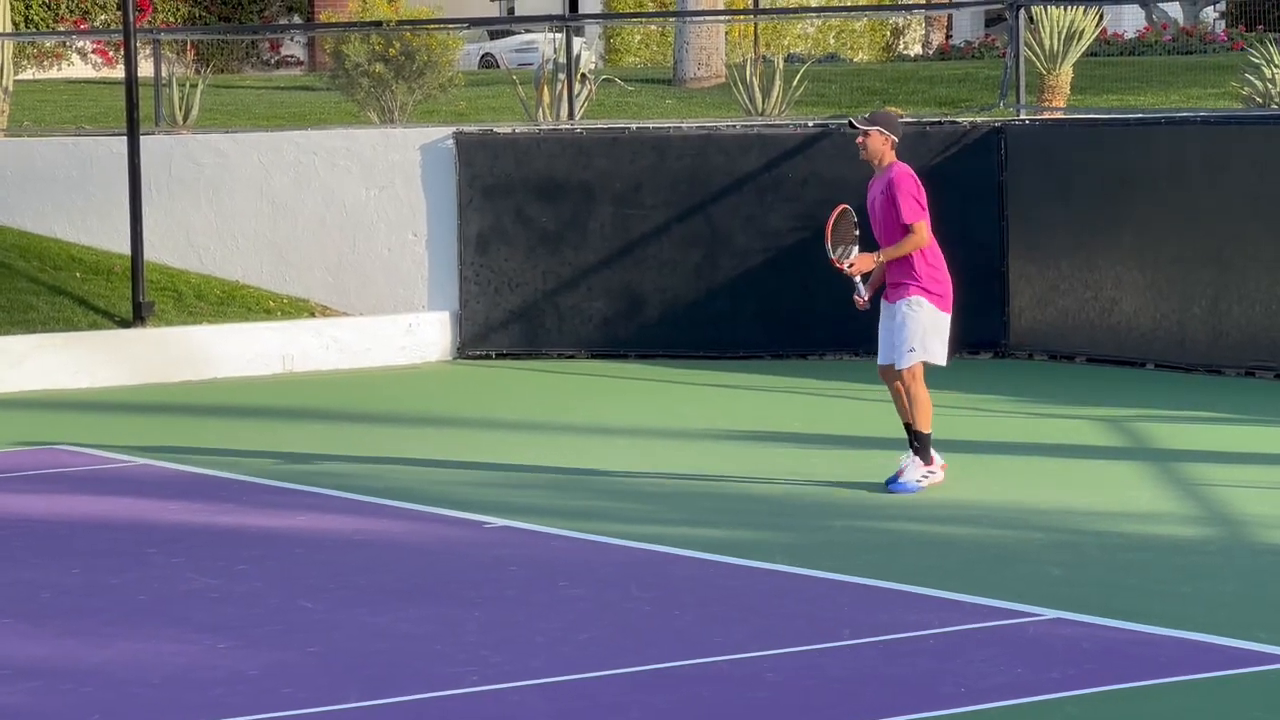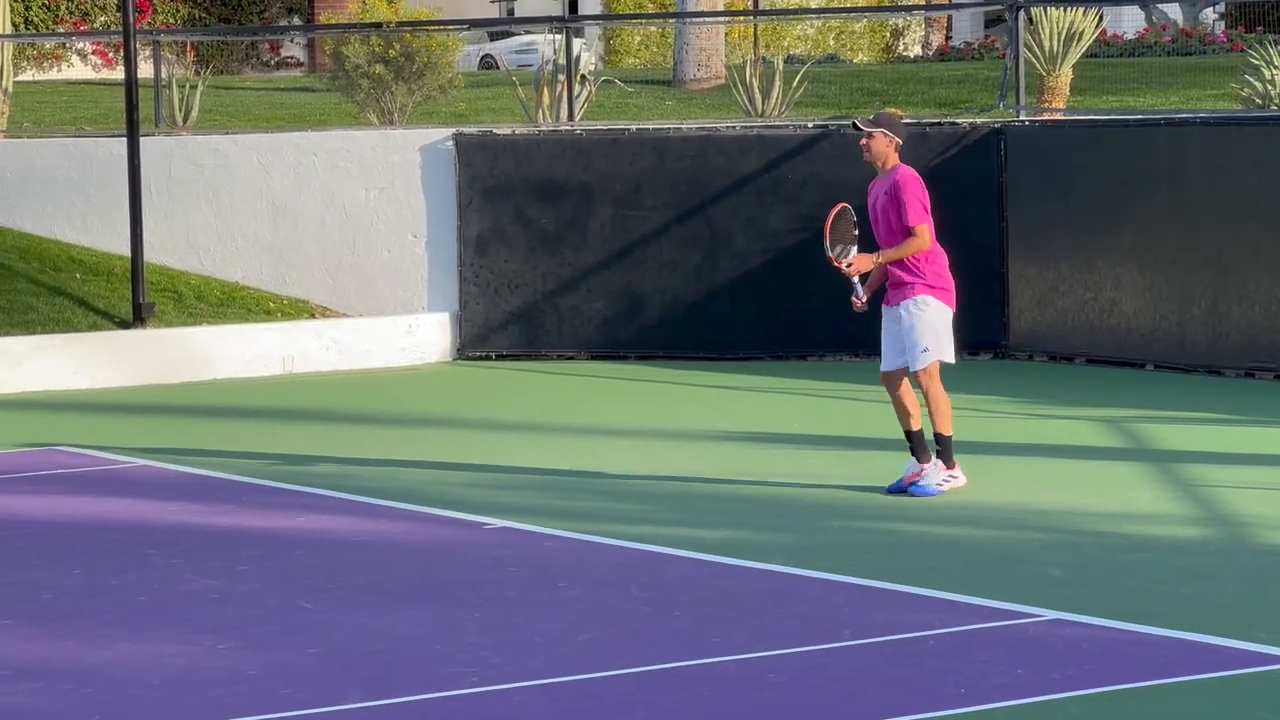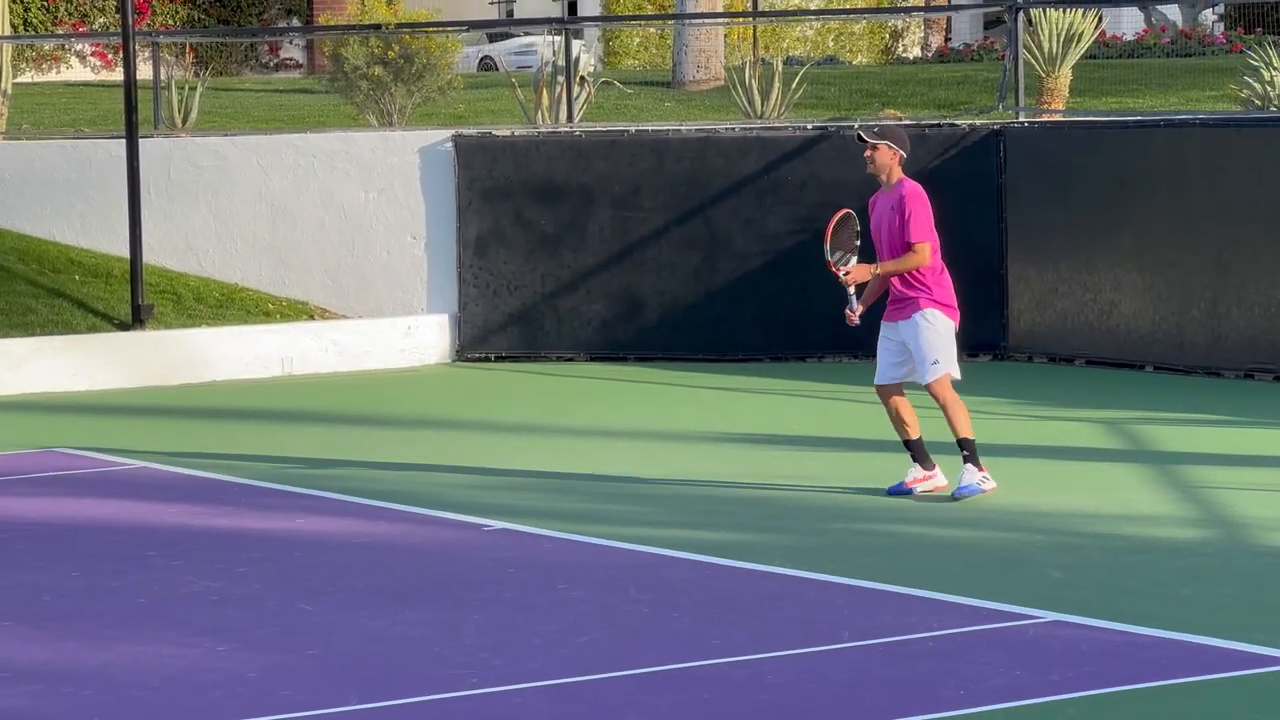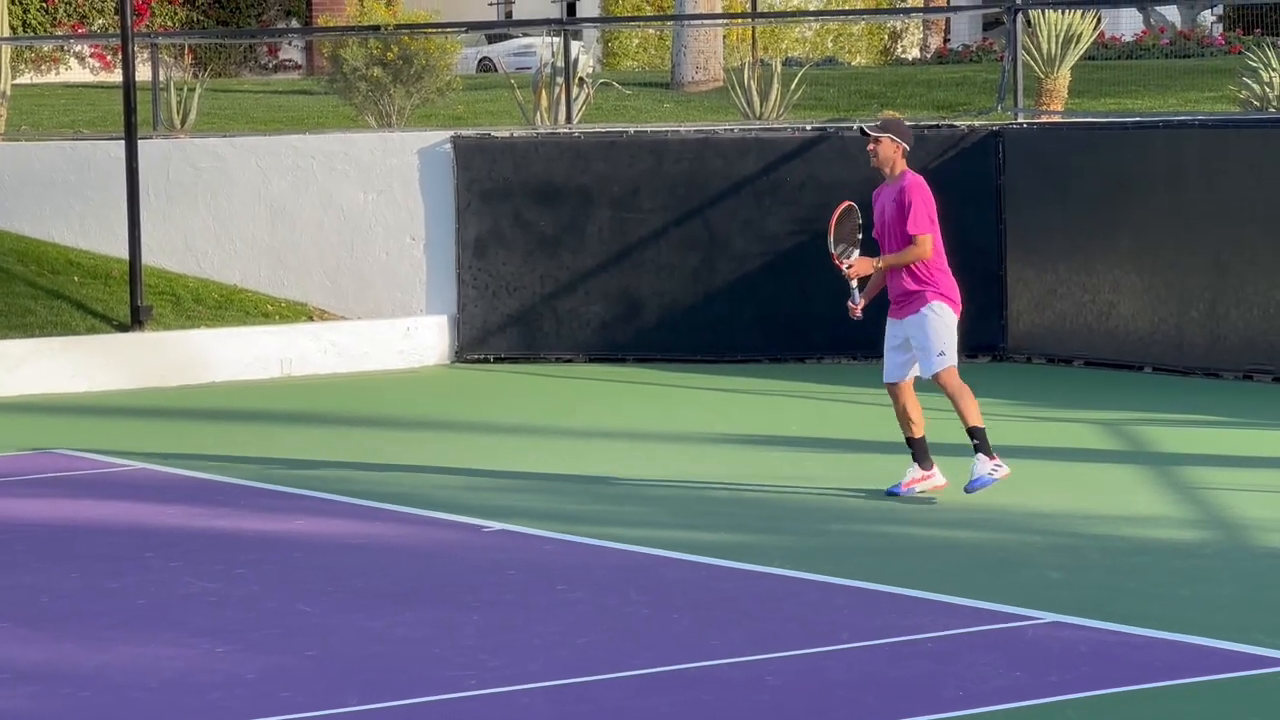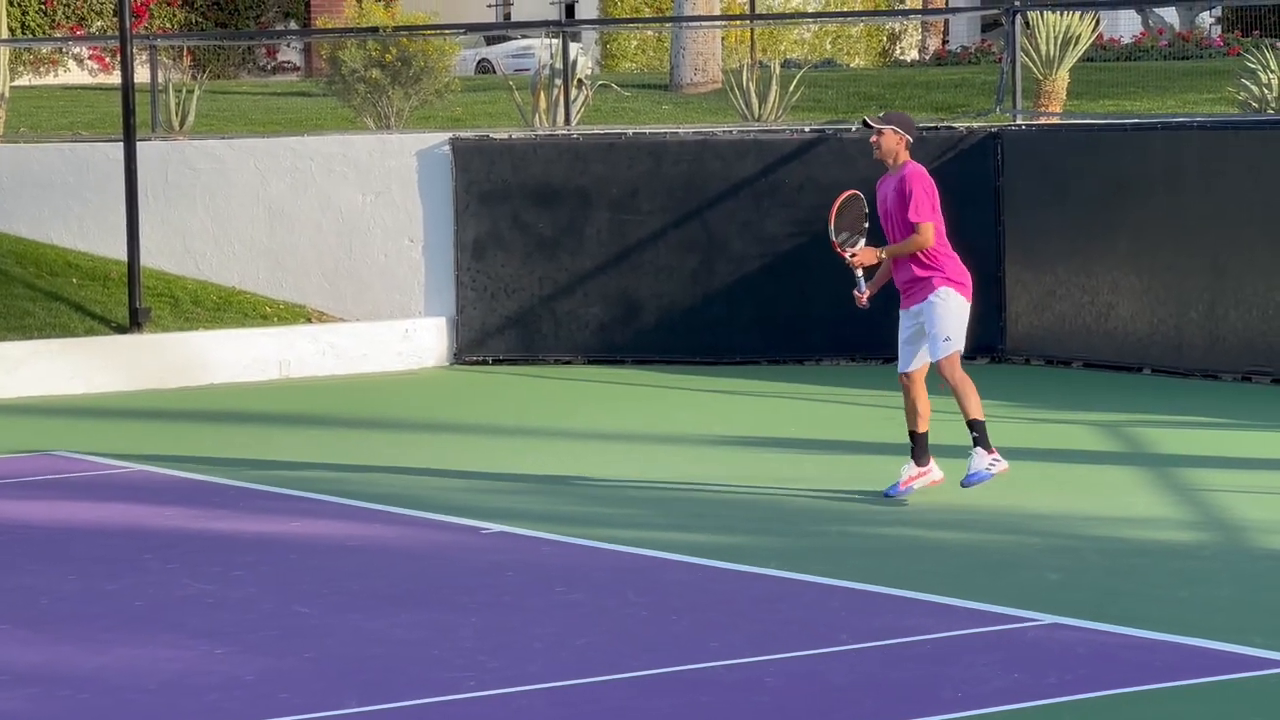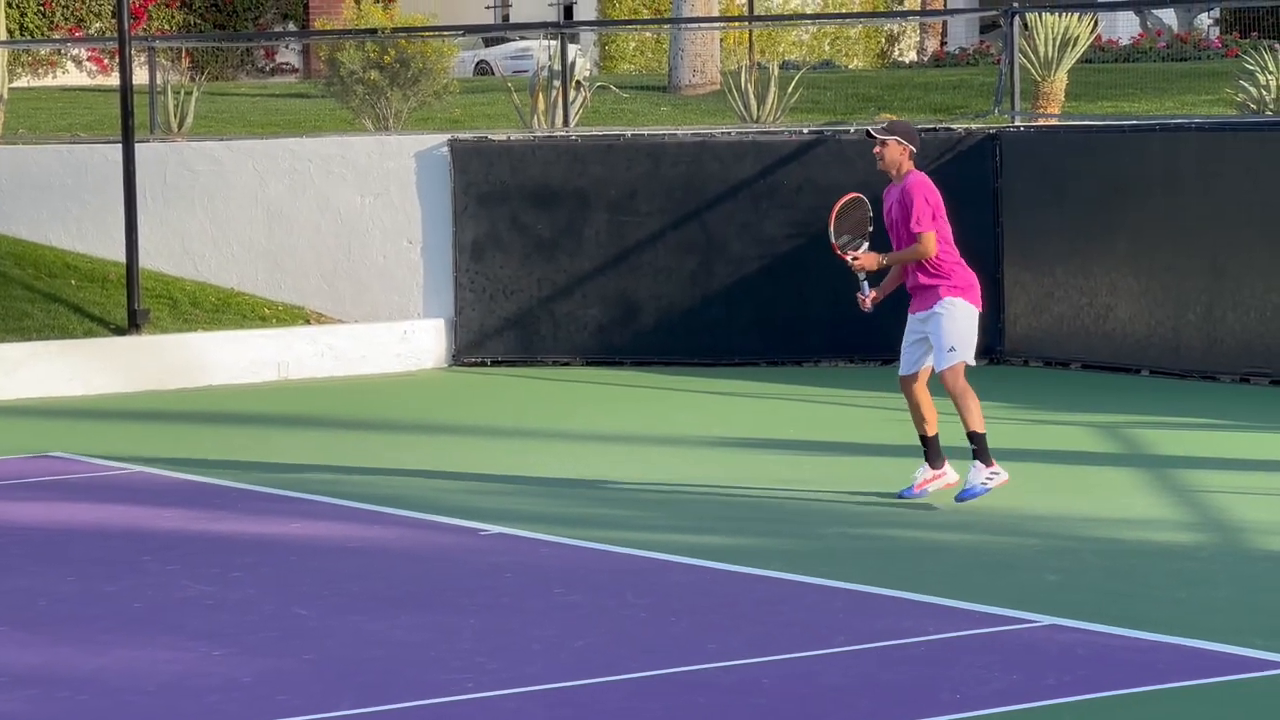
dt=0.1s
person 1, frame 1
left shoulder: (900, 178)
right shoulder: (875, 184)
left elbow: (921, 237)
left wrist: (874, 259)
right wrist: (869, 286)
left hip: (921, 291)
right hip: (897, 291)
left knee: (909, 374)
right knee: (889, 373)
left ankle: (926, 463)
right ankle: (921, 453)
person 1, frame 2
left shoulder: (906, 180)
right shoulder: (876, 186)
left elbow: (920, 241)
left wrist: (872, 259)
right wrist: (865, 288)
left hip: (925, 291)
right hip: (898, 295)
left knee: (926, 374)
right knee: (892, 378)
left ankle: (949, 466)
right ankle: (923, 462)
person 1, frame 3
left shoulder: (911, 194)
right shoulder: (877, 201)
left elbow: (922, 256)
left wrist: (872, 270)
right wrist: (862, 301)
left hip: (929, 306)
right hip: (897, 311)
left knee: (939, 387)
right knee: (887, 390)
left ankle: (975, 470)
right ankle: (925, 470)
person 1, frame 4
left shoulder: (912, 187)
right shoulder: (880, 194)
left elbow: (923, 250)
left wrist: (873, 265)
right wrist: (864, 296)
left hip: (933, 299)
right hip: (902, 306)
left knee: (946, 377)
right knee: (897, 387)
left ankle: (987, 458)
right ankle: (924, 469)
person 1, frame 5
left shoulder: (913, 177)
right shoulder: (884, 184)
left elbow: (925, 238)
left wrist: (877, 253)
right wrist: (872, 286)
left hip: (942, 286)
right hip: (912, 293)
left knee: (949, 366)
right knee: (910, 378)
left ankle: (985, 452)
right ankle: (921, 465)
person 1, frame 6
left shoulder: (915, 186)
right shoulder: (891, 194)
left elbow: (927, 248)
left wrist: (880, 261)
right wrist: (878, 292)
left hip: (953, 294)
right hip: (925, 301)
left knee: (952, 377)
right knee: (911, 381)
left ankle: (986, 467)
right ankle: (937, 468)
